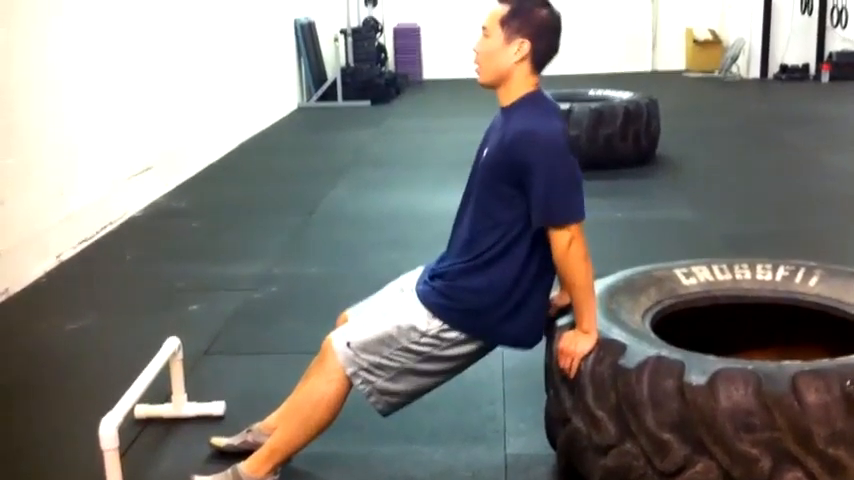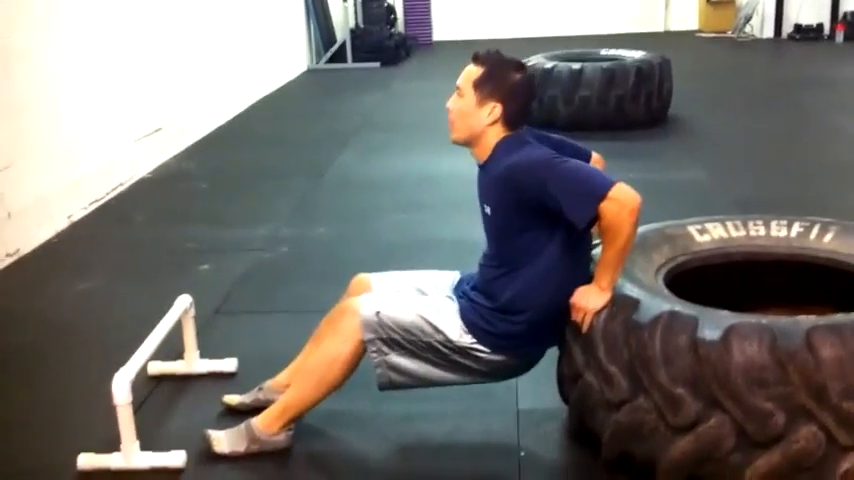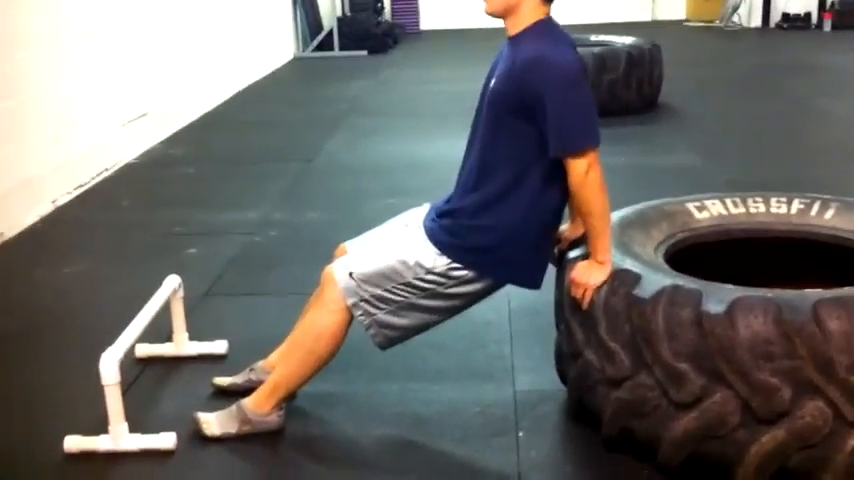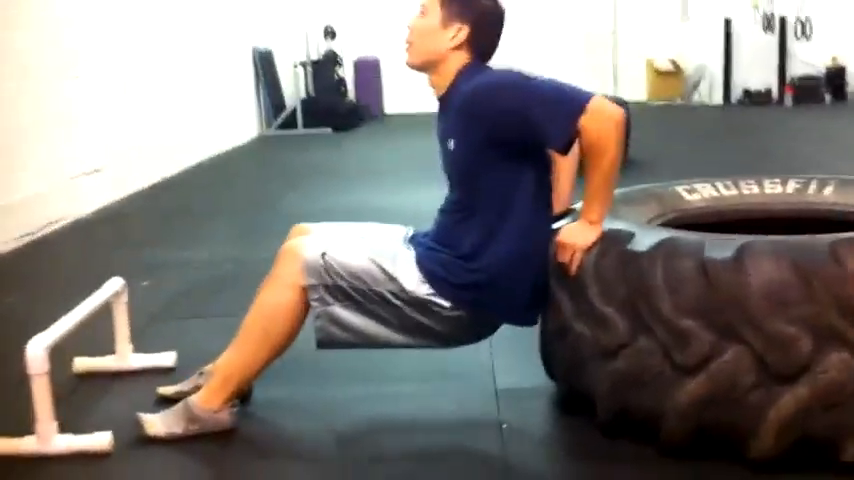
dt=1s
person 1, frame 1
left shoulder: (537, 133)
right shoulder: (518, 117)
left elbow: (566, 234)
right elbow: (553, 224)
left wrist: (585, 330)
right wrist: (562, 294)
left hip: (467, 307)
right hip: (450, 280)
left knee: (341, 354)
right knee: (349, 328)
right ankle: (269, 432)
person 1, frame 2
left shoulder: (524, 167)
right shoulder: (515, 151)
left elbow: (625, 203)
right elbow: (593, 162)
left wrist: (600, 286)
right wrist: (569, 257)
left hip: (498, 330)
right hip: (483, 295)
left knee: (358, 314)
right knee: (362, 287)
left ankle: (267, 428)
right ankle: (280, 389)
person 1, frame 3
left shoulder: (548, 61)
right shoulder: (526, 47)
left elbow: (585, 163)
right elbow: (570, 151)
left wrist: (600, 260)
right wrist: (574, 226)
left hip: (474, 248)
right hip: (456, 219)
left knee: (339, 283)
right knee: (346, 258)
left ankle: (260, 407)
right ankle: (274, 368)
person 1, frame 4
left shoulder: (489, 94)
right shoulder: (464, 94)
left elbow: (604, 119)
right elbow: (558, 132)
left wrist: (588, 221)
right wrist: (554, 211)
left hip: (460, 286)
right hip: (445, 256)
left knee: (299, 261)
right knee: (304, 239)
left ankle: (209, 404)
right ankle: (224, 374)
